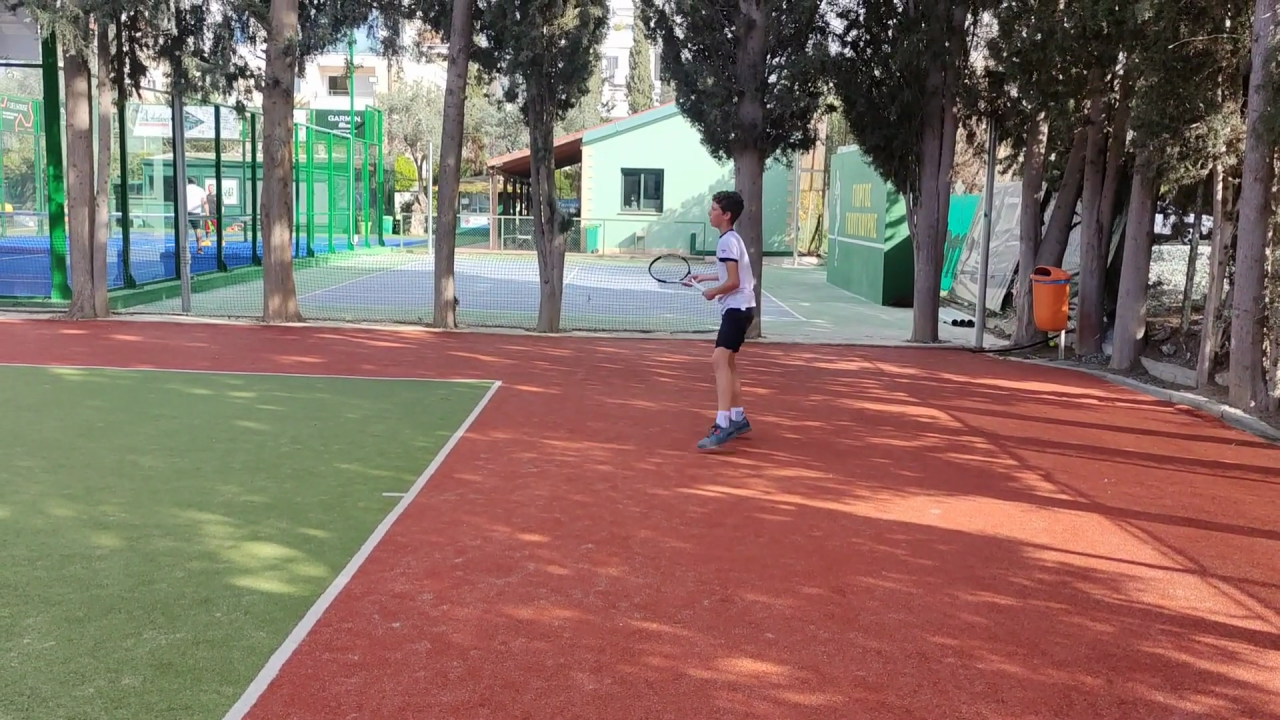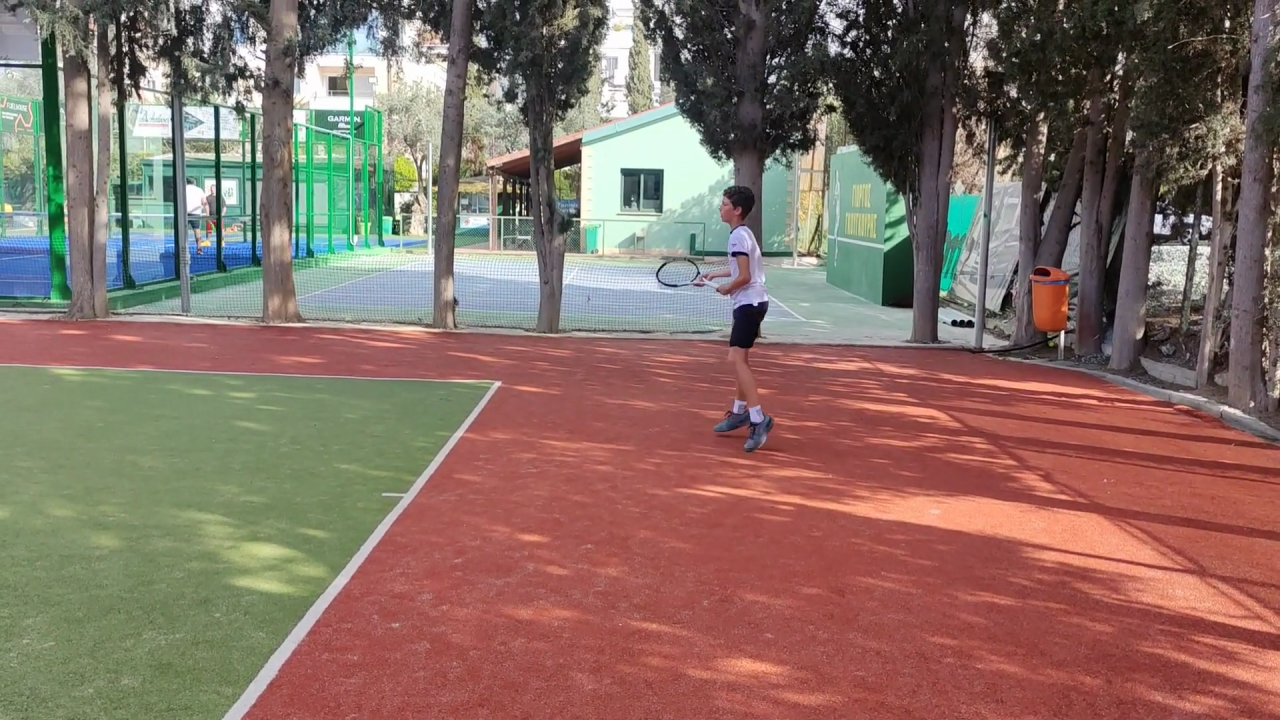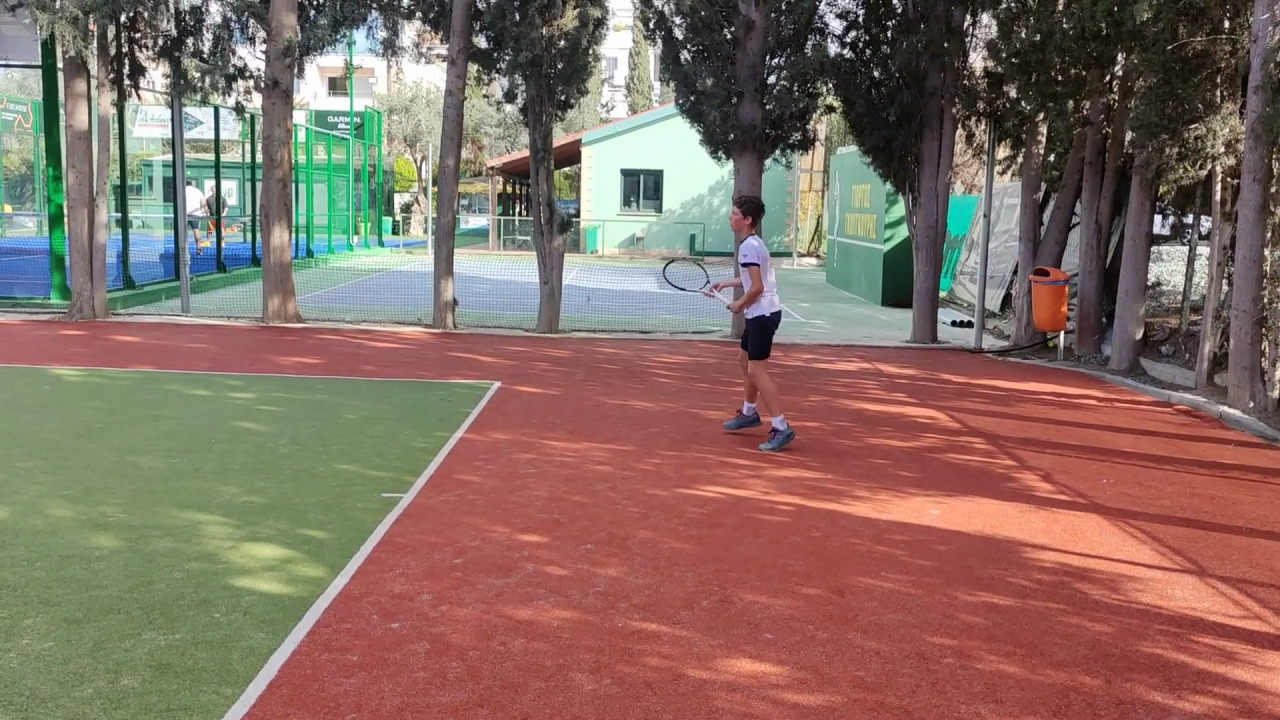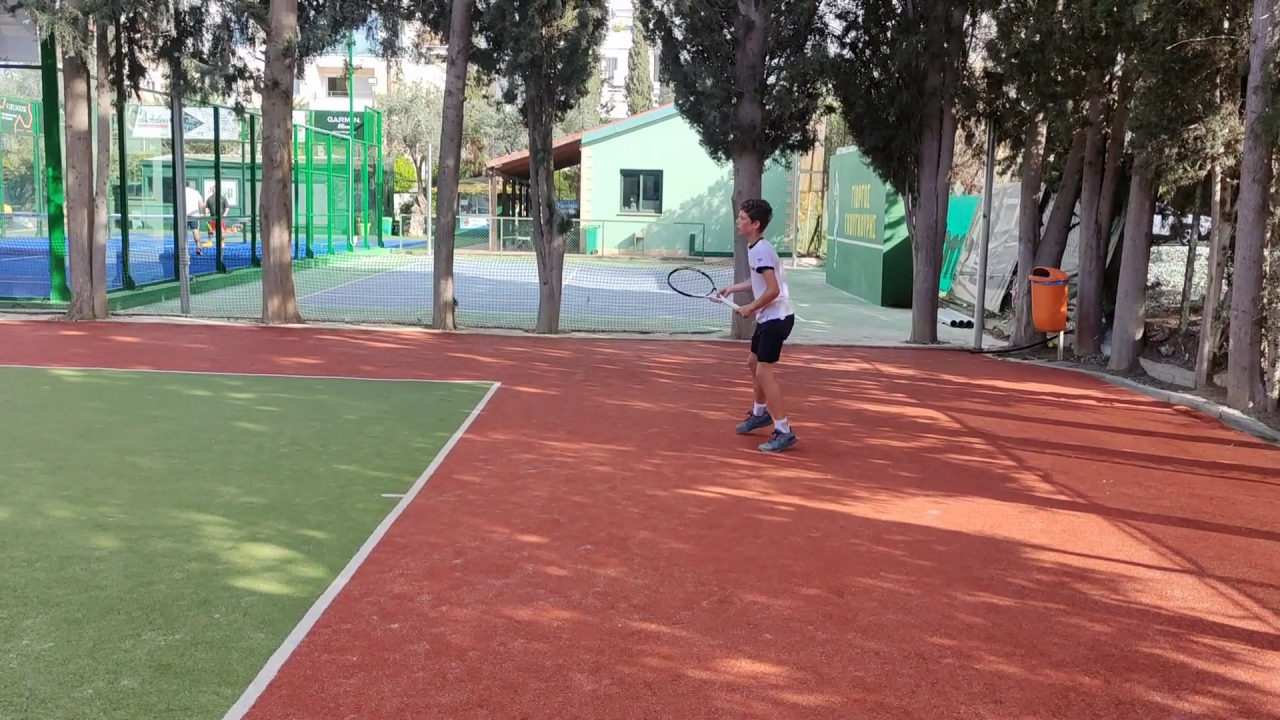
dt=0.1s
person 1, frame 1
left shoulder: (727, 242)
right shoulder: (732, 239)
left elbow: (733, 281)
left wrist: (712, 293)
right wrist: (705, 276)
left hip: (737, 308)
right hip: (737, 308)
left knee: (719, 361)
right knee: (725, 363)
left ankle: (723, 424)
right ankle: (735, 418)
person 1, frame 2
left shoulder: (738, 236)
right shoulder: (743, 234)
left elbow: (744, 276)
left wrist: (725, 289)
right wrist: (716, 274)
left hip: (749, 304)
right hip: (748, 304)
left knee: (736, 360)
right knee: (738, 360)
left ankle: (759, 419)
right ankle: (739, 412)
person 1, frame 3
left shoulder: (750, 247)
right shoulder: (749, 244)
left elbow: (758, 287)
left wrist: (739, 304)
right wrist: (726, 283)
left hip: (764, 314)
right hip: (756, 314)
left knee: (756, 370)
right knee: (745, 362)
left ankle: (781, 429)
right ankle: (749, 413)
person 1, frame 4
left shoulder: (761, 251)
right shoulder: (755, 249)
left elbow: (773, 290)
left wrist: (749, 308)
right wrist: (733, 288)
left hip: (777, 318)
right hip: (767, 317)
left knee: (764, 372)
right knee: (754, 364)
left ankle: (783, 431)
right ankle: (760, 413)
